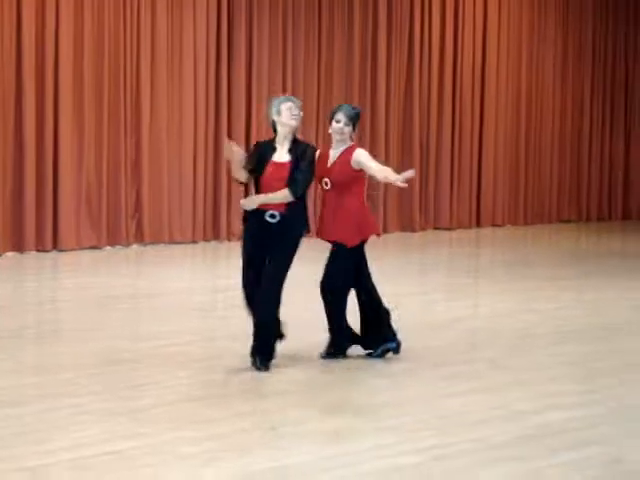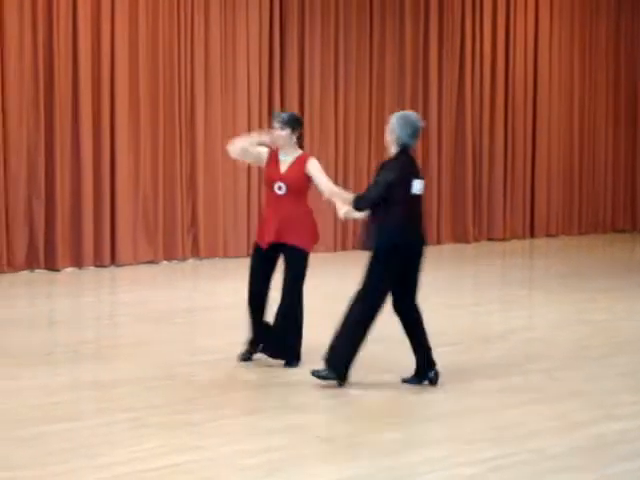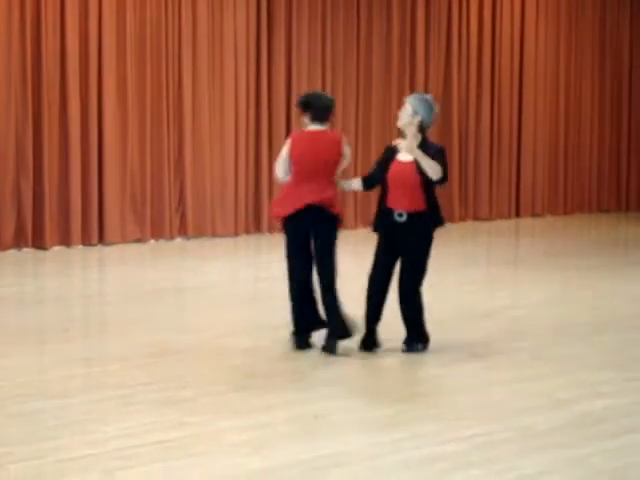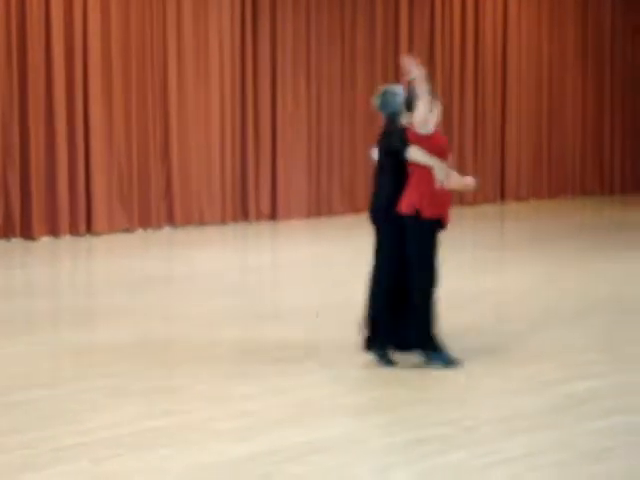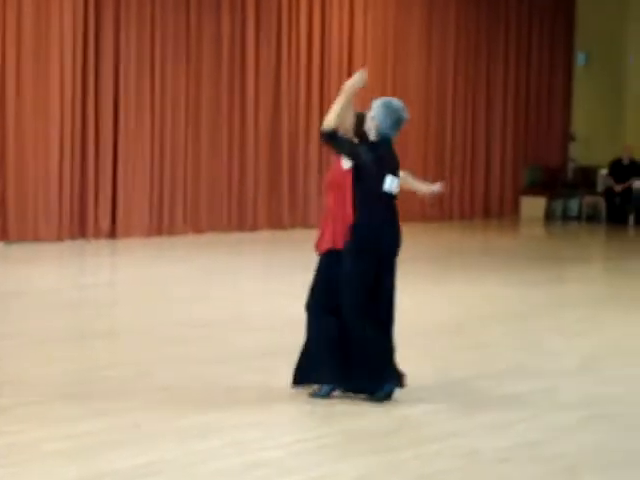
dt=1s
person 1, frame 1
left shoulder: (305, 151)
right shoulder: (261, 148)
left elbow: (297, 191)
right elbow: (244, 176)
left wrist: (259, 200)
right wrist: (236, 161)
left hip: (288, 226)
right hip: (258, 224)
left knee: (270, 286)
right knee: (251, 284)
left ankle: (262, 351)
right ankle: (270, 331)
person 1, frame 2
left shoulder: (393, 166)
right shoulder: (408, 165)
left elbow: (365, 202)
left wrist: (344, 206)
right wrist: (352, 208)
left hip: (392, 244)
right hip: (410, 243)
left knee: (365, 302)
right knee: (406, 304)
left ankle: (337, 367)
right ankle: (426, 368)
person 1, frame 3
left shoulder: (432, 150)
right shoulder: (390, 150)
left elbow: (439, 176)
right elbow: (371, 180)
left wrist: (416, 152)
right wrist: (338, 183)
left hip: (418, 224)
right hip: (390, 222)
left knee: (408, 283)
right knee: (378, 279)
left ankle: (417, 337)
right ankle: (369, 334)
person 1, frame 4
left shoulder: (390, 133)
right shoulder: (395, 131)
left elbow: (409, 176)
right elbow: (400, 146)
right wrist: (435, 162)
left hip: (393, 210)
right hip: (390, 210)
left knee: (401, 268)
right knee: (388, 268)
left ankle: (399, 335)
right ankle: (379, 337)
person 1, frame 5
left shoulder: (369, 153)
right shoulder: (386, 155)
left elbow: (328, 134)
left wrist: (345, 94)
left hip: (367, 238)
right hip: (386, 237)
left knee: (354, 306)
right knee: (378, 307)
left ankle: (381, 377)
right ankle: (378, 376)
person 2, frame 1
left shoulder: (356, 154)
right shoulder: (322, 154)
left elbow: (379, 171)
left wrist: (397, 178)
left hip: (352, 226)
right hip: (334, 227)
left knee: (331, 284)
right knee: (361, 285)
left ankle: (340, 342)
right ankle: (384, 338)
person 2, frame 2
left shoulder: (308, 163)
right shoulder: (265, 155)
left elbow: (328, 187)
right elbow: (233, 151)
left wrist: (341, 201)
right wrist: (256, 139)
left hip: (296, 232)
right hip: (268, 230)
left knee: (292, 293)
right knee: (257, 288)
left ankle: (289, 351)
right ankle: (259, 339)
person 2, frame 3
left shoulder: (293, 140)
right shoulder: (339, 140)
left elbow: (281, 174)
left hip: (296, 208)
right hip: (325, 208)
left knee: (299, 271)
right knee: (326, 269)
left ankle: (304, 332)
right ankle: (333, 332)
person 2, frame 4
left shoulder: (429, 137)
right shoulder: (422, 127)
left elbow: (439, 174)
right elbow: (424, 103)
left wrist: (460, 180)
left hip: (426, 212)
right hip: (420, 211)
left knee: (421, 276)
right knee: (423, 276)
right ankle: (428, 345)
person 2, frame 5
left shoulder: (349, 160)
right elbow: (401, 180)
right wrist: (424, 187)
left hip: (340, 243)
right hip: (350, 243)
left knee: (320, 306)
right knee: (334, 306)
left ankle: (331, 375)
